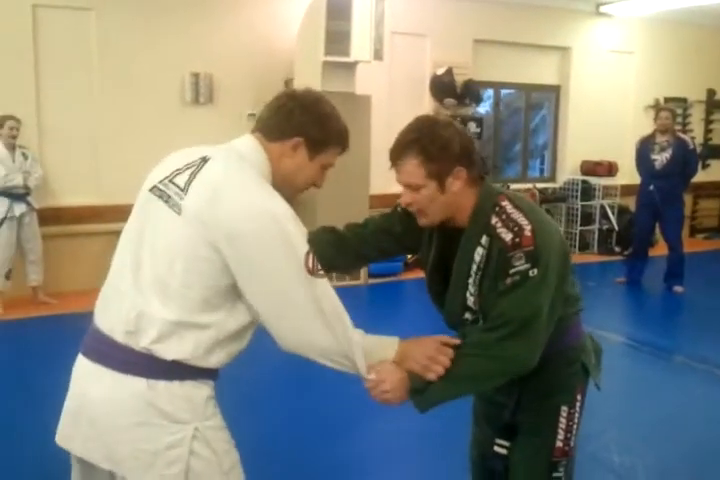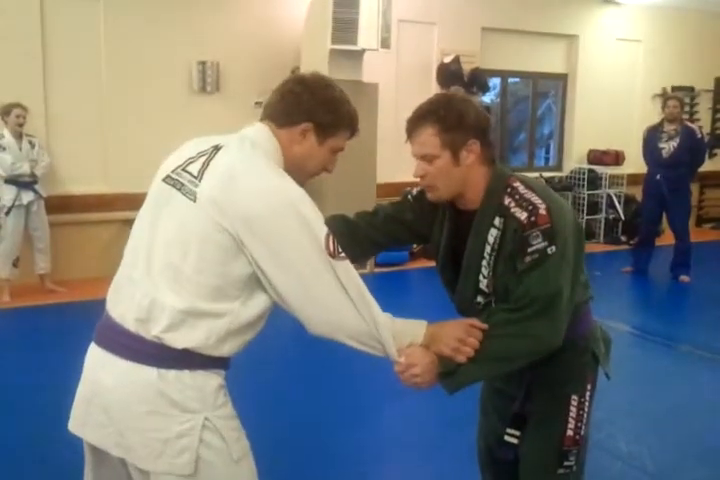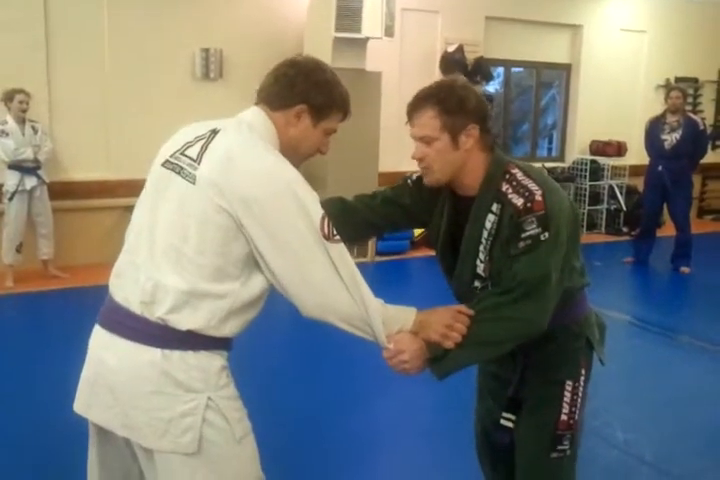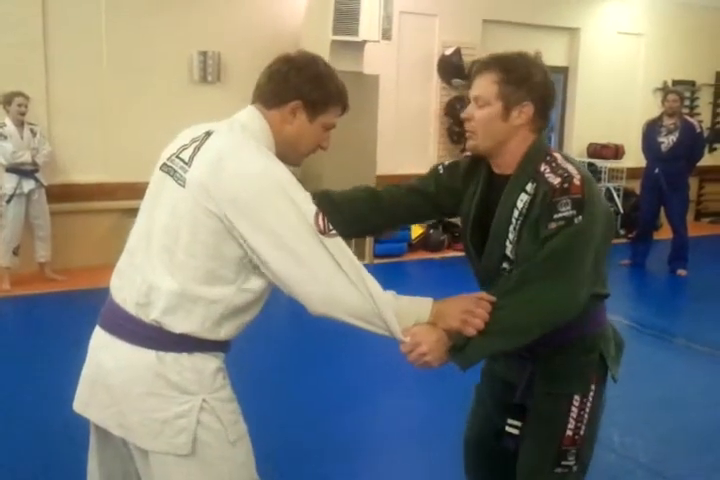
dt=0.7s
person 1, frame 1
left shoulder: (183, 162)
right shoulder: (258, 209)
right elbow: (308, 327)
right wrist: (397, 353)
left hip: (95, 375)
right hip: (159, 402)
person 1, frame 2
left shoulder: (195, 152)
right shoulder: (269, 194)
right elbow: (331, 305)
right wrist: (423, 336)
left hip: (109, 365)
right hip: (169, 391)
person 1, frame 3
left shoulder: (192, 137)
right shoulder: (266, 174)
right elbow: (324, 286)
right wrist: (412, 322)
left hip: (113, 344)
right hip: (173, 372)
person 1, frame 4
left shoulder: (196, 140)
right shoulder: (254, 173)
right elbow: (326, 282)
right wrist: (429, 313)
left hip: (115, 348)
right hip: (170, 373)
person 2, frame 1
left shoulder: (525, 237)
right shoulder: (427, 213)
left elbow: (512, 347)
right elbow: (358, 241)
left wrist: (415, 380)
left hip: (550, 367)
right hip: (498, 363)
person 2, frame 2
left shoulder: (537, 218)
right shoulder: (436, 201)
left elbow: (538, 326)
right elbow: (372, 229)
left wrist: (445, 362)
left hip: (561, 357)
right hip: (505, 351)
person 2, frame 3
left shoulder: (534, 202)
right shoulder: (436, 186)
left elbow: (525, 308)
right elbow: (368, 211)
left wrist: (434, 347)
left hip: (555, 343)
right hip: (502, 342)
person 2, frame 4
left shoulder: (566, 191)
right shoulder: (472, 172)
left elbow: (551, 297)
right elbow: (392, 204)
left wrist: (454, 337)
right wrist: (310, 206)
left hip: (568, 355)
right hip: (511, 347)
person 3, frame 1
left shoulder: (25, 153)
left elbow: (37, 174)
left wrist: (27, 186)
right wrist: (23, 179)
left hip: (25, 205)
left knee: (34, 249)
left ankle: (38, 292)
person 3, frame 2
left shoulder: (32, 141)
left elbow: (45, 162)
left wrist: (34, 173)
right wrist: (29, 167)
left hip: (33, 192)
left knee: (42, 237)
left ankle: (46, 280)
person 3, frame 3
left shoulder: (36, 127)
left elbow: (47, 148)
left wrist: (35, 158)
right wrist: (32, 153)
left hip: (36, 178)
right hip: (16, 180)
left knee: (45, 222)
left ankle: (48, 265)
person 3, frame 4
left shoulder: (34, 129)
left elbow: (46, 152)
left wrist: (35, 161)
right wrist: (30, 156)
left hip: (34, 181)
left knee: (42, 226)
left ankle: (45, 268)
person 4, frame 1
left shoulder: (684, 142)
right shoulder: (643, 142)
left elbow: (691, 167)
left wrist: (676, 186)
right wrist: (649, 182)
left hip: (671, 198)
right hip: (647, 195)
left knee: (673, 240)
right knee: (640, 237)
left ankle: (674, 280)
right ankle: (632, 275)
person 4, frame 2
left shoulder: (691, 131)
right shoulder: (651, 131)
left elbow: (699, 156)
left wrist: (685, 175)
right wrist: (656, 171)
left hip: (678, 187)
right hip: (654, 184)
left knee: (680, 229)
right knee: (647, 226)
left ankle: (681, 270)
right ankle: (639, 265)
person 4, frame 3
left shoulder: (694, 123)
right shoulder: (653, 122)
left elbow: (701, 148)
left wrist: (686, 166)
right wrist: (658, 162)
left hip: (679, 178)
right hip: (655, 175)
left knee: (681, 220)
right knee: (648, 217)
left ankle: (682, 261)
right ankle: (639, 255)
person 4, frame 4
left shoulder: (691, 126)
right shoulder: (651, 125)
left elbow: (698, 151)
left wrist: (683, 169)
right wrist: (656, 165)
left hip: (676, 181)
right hip: (652, 177)
left knee: (678, 223)
right knee: (645, 220)
left ankle: (678, 264)
right ankle: (637, 258)
